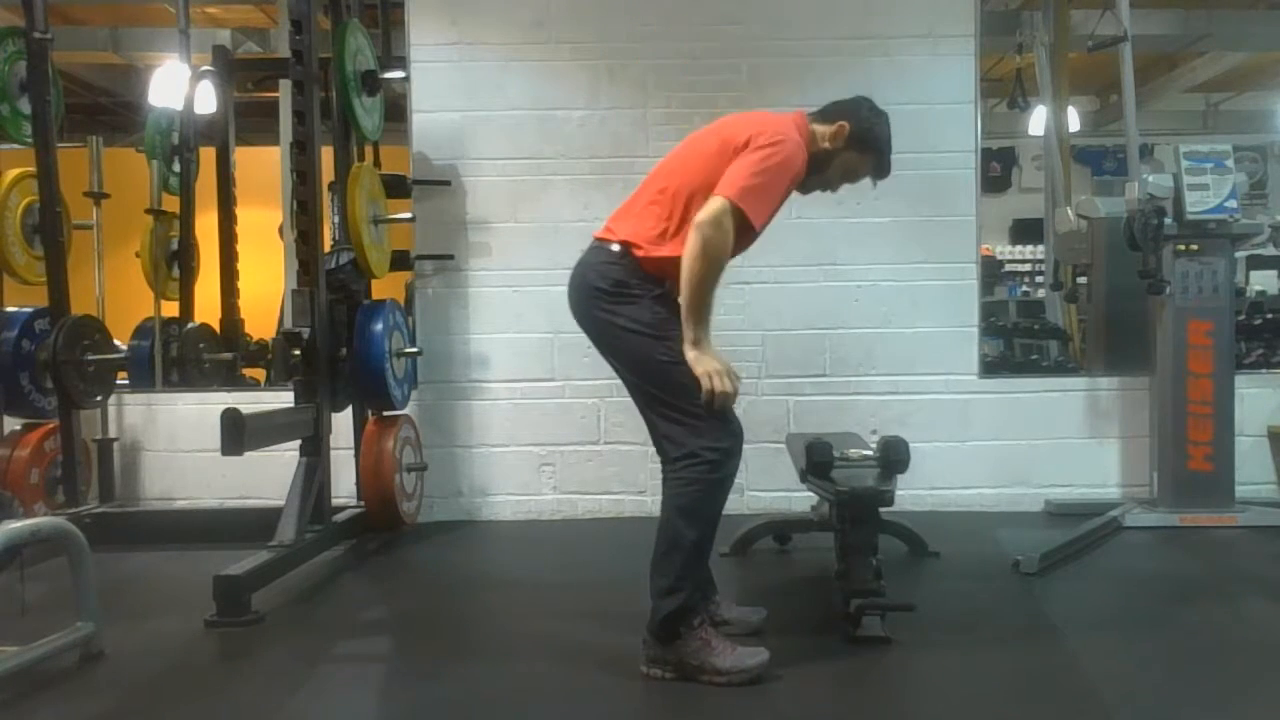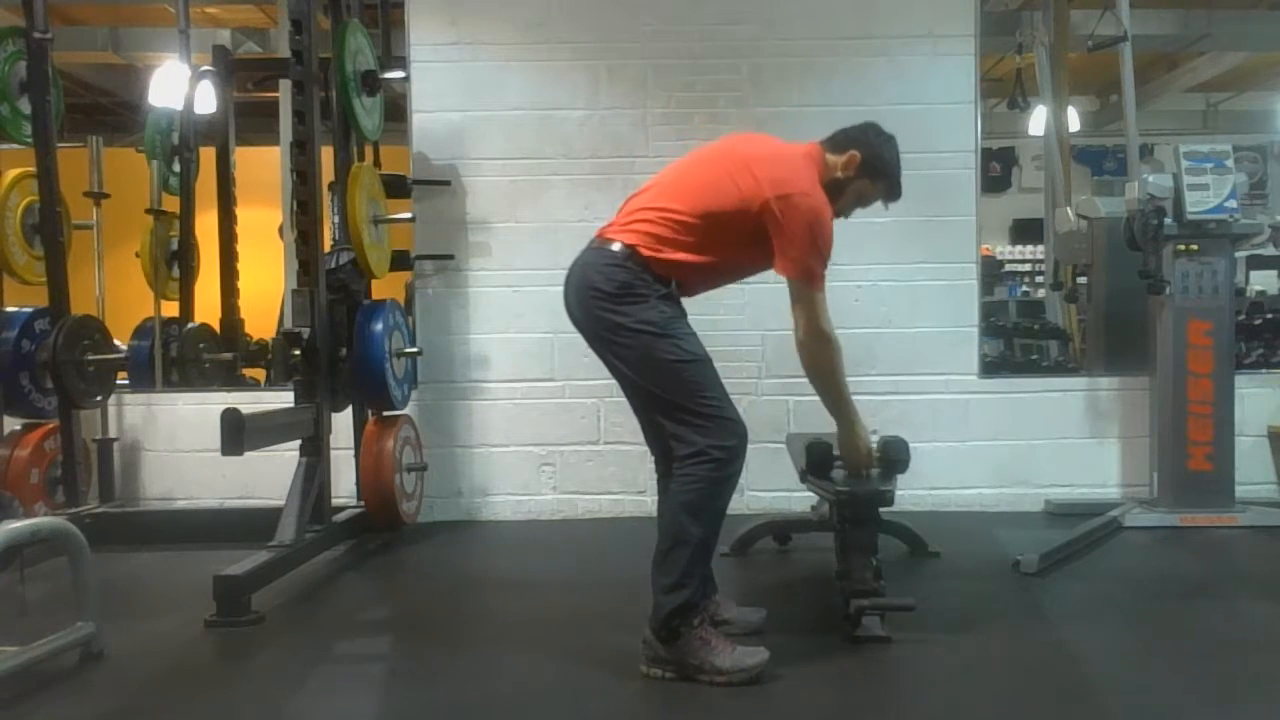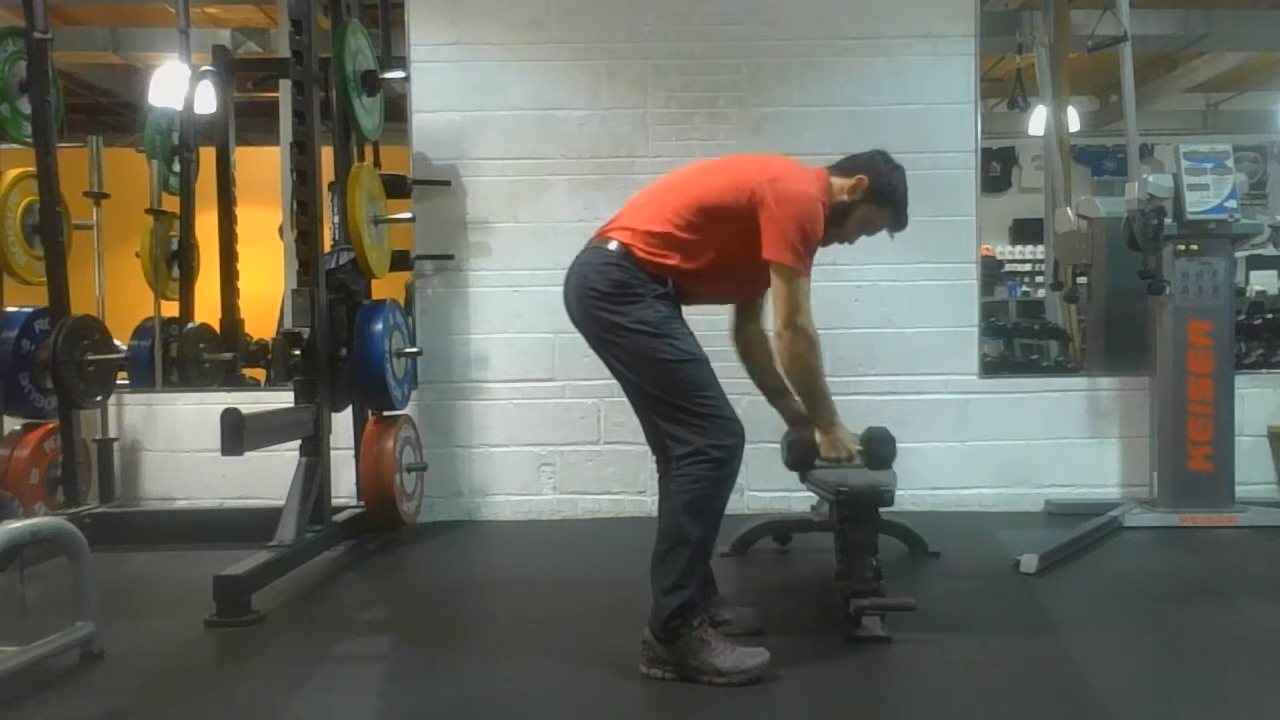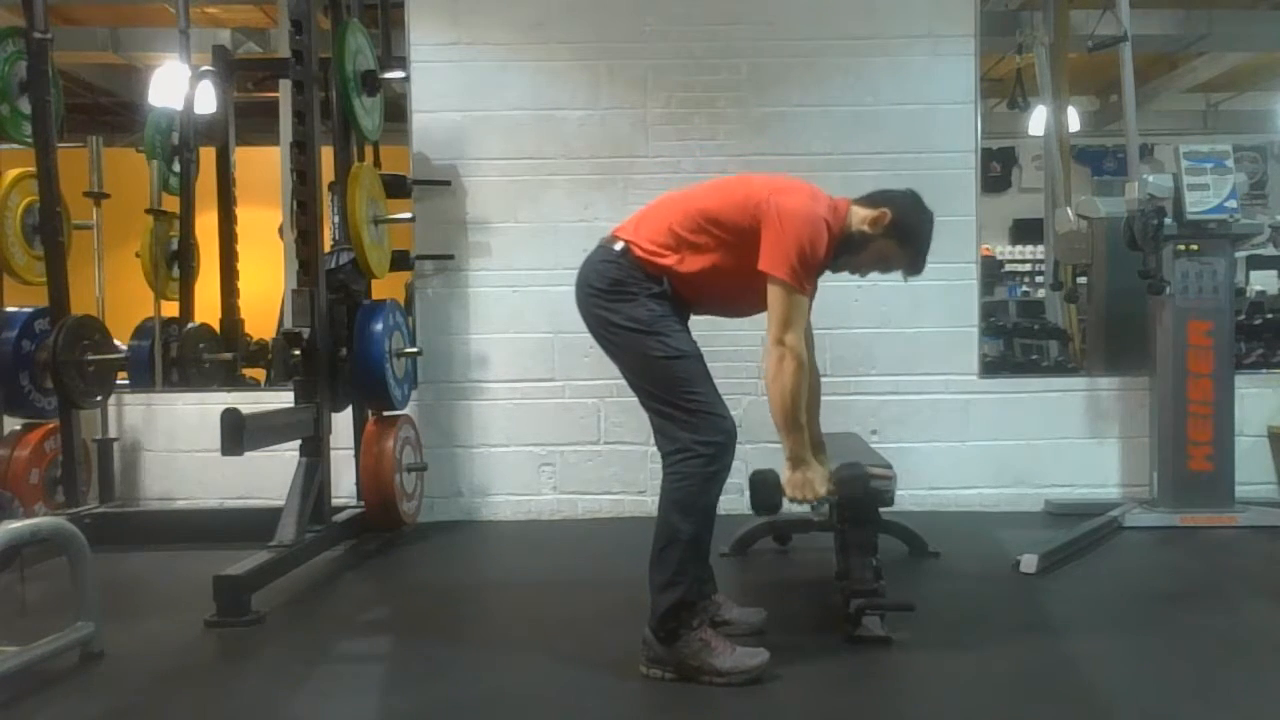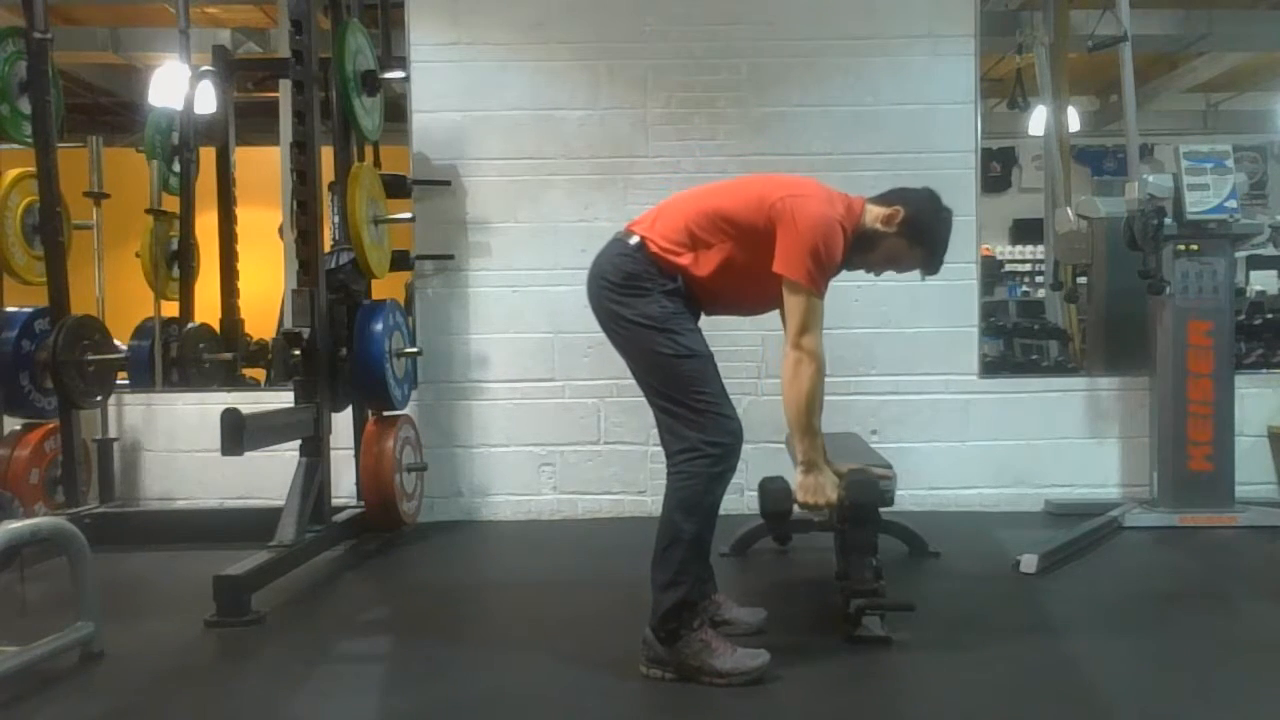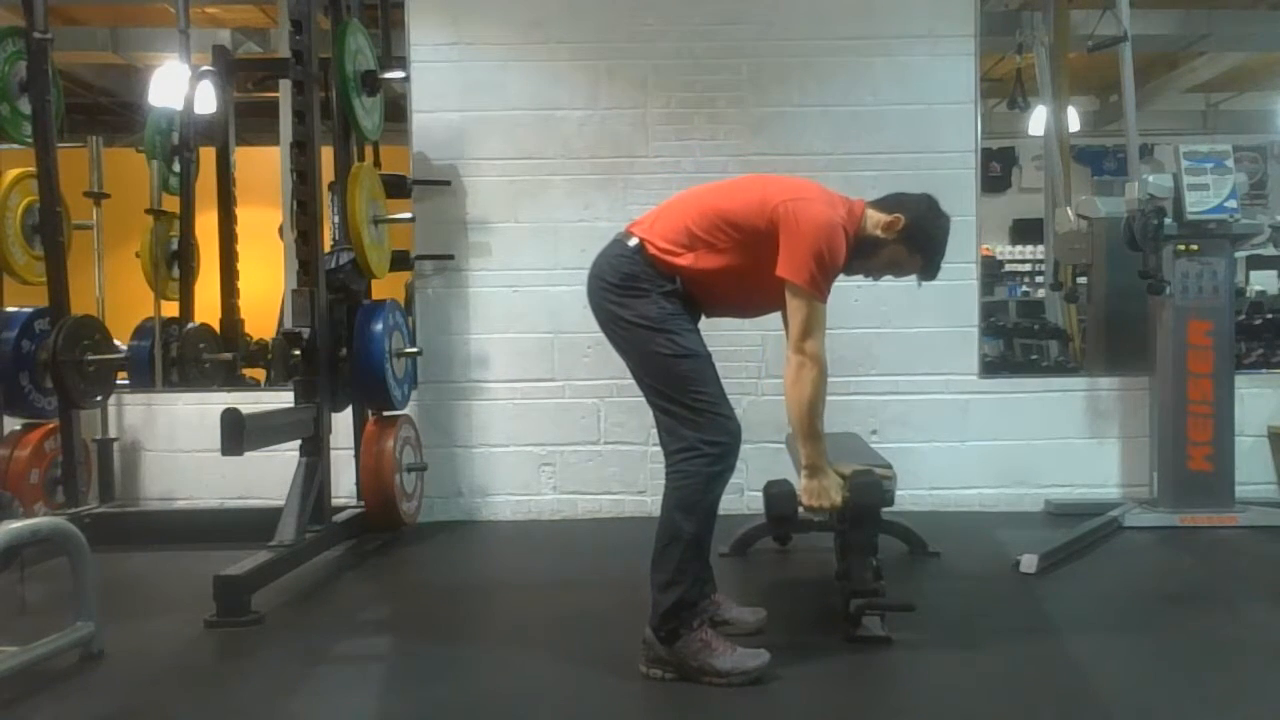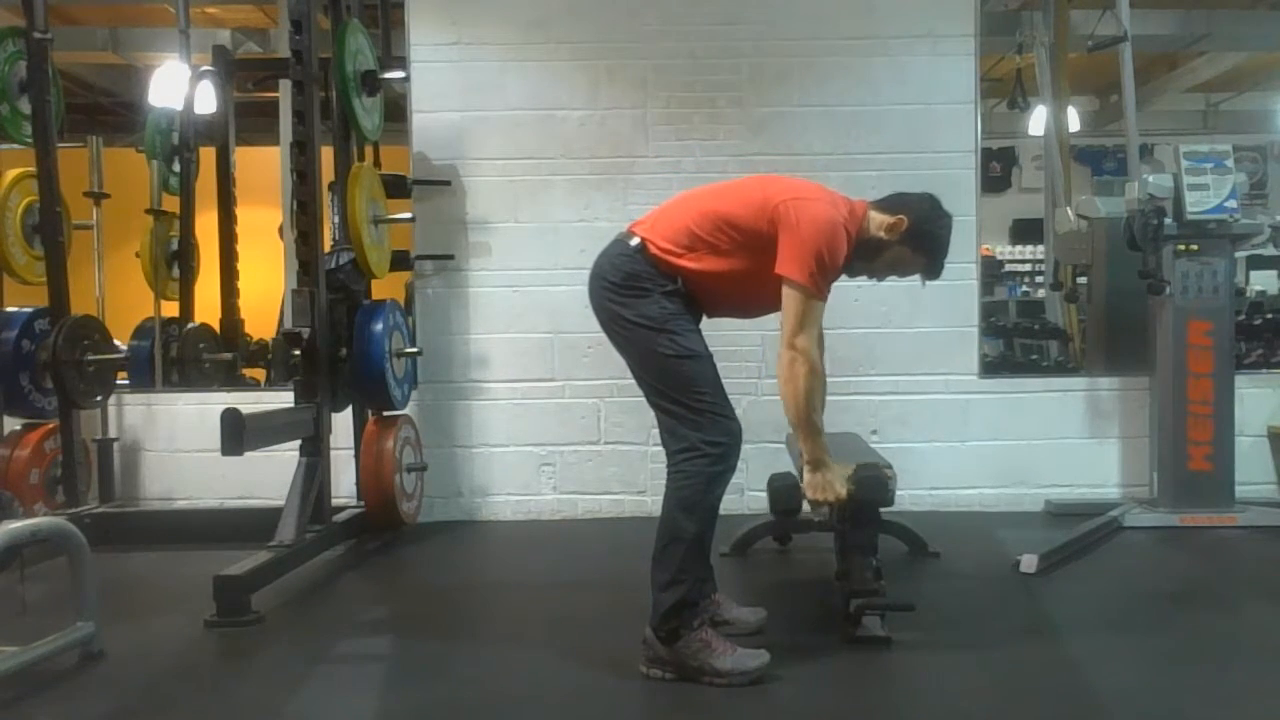
dt=0.5s
person 1, frame 1
left shoulder: (767, 135)
right shoulder: (785, 144)
right elbow: (708, 225)
left wrist: (690, 336)
right wrist: (696, 343)
left hip: (615, 279)
right hip: (623, 285)
left knee: (698, 442)
right knee: (711, 442)
left ankle: (694, 599)
right ankle: (674, 635)
person 1, frame 2
left shoulder: (770, 160)
right shoulder: (803, 196)
right elbow: (814, 333)
right wrist: (849, 426)
left hip: (599, 275)
right hip: (625, 286)
left knee: (688, 445)
right knee: (717, 443)
left ankle: (693, 598)
right ankle: (674, 634)
person 1, frame 3
left shoulder: (779, 189)
right shoulder: (800, 198)
left elbow: (749, 328)
right elbow: (794, 331)
left wrist: (792, 410)
right wrist: (826, 424)
left hip: (601, 277)
right hip: (621, 285)
left knee: (689, 443)
right knee: (714, 442)
left ankle: (695, 598)
right ankle: (674, 635)
person 1, frame 4
left shoulder: (811, 231)
right shoulder: (803, 221)
left elbow: (801, 355)
right elbow: (784, 351)
left wrist: (816, 452)
right wrist: (799, 460)
left hip: (630, 283)
right hip: (623, 283)
left knee: (700, 440)
right knee: (706, 441)
left ankle: (695, 597)
right ankle: (673, 634)
person 1, frame 5
left shoulder: (824, 223)
right shoulder: (819, 222)
left elbow: (804, 351)
right elbow: (802, 353)
left wrist: (818, 456)
right wrist: (811, 465)
left hip: (639, 279)
right hip: (637, 279)
left knee: (704, 441)
right knee: (710, 443)
left ankle: (695, 597)
right ankle: (674, 635)
person 1, frame 6
left shoulder: (823, 226)
right shoulder: (821, 225)
left elbow: (804, 353)
right elbow: (804, 357)
left wrist: (818, 460)
right wrist: (814, 468)
left hip: (644, 280)
right hip: (636, 280)
left knee: (706, 441)
right knee: (708, 443)
left ankle: (695, 597)
right ankle: (674, 634)
person 1, frame 7
left shoulder: (827, 225)
right shoulder: (822, 226)
left elbow: (806, 351)
right elbow: (797, 353)
left wrist: (819, 455)
right wrist: (816, 462)
left hip: (644, 280)
right hip: (638, 280)
left knee: (708, 442)
right knee: (709, 444)
left ankle: (695, 596)
right ankle: (675, 633)
